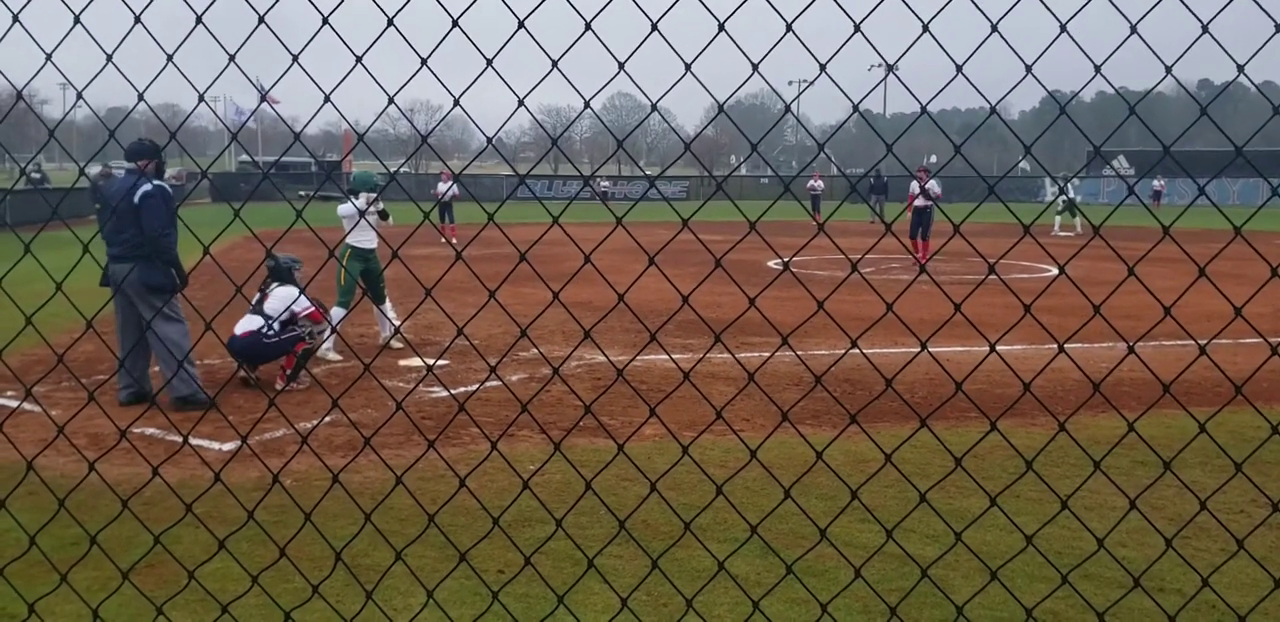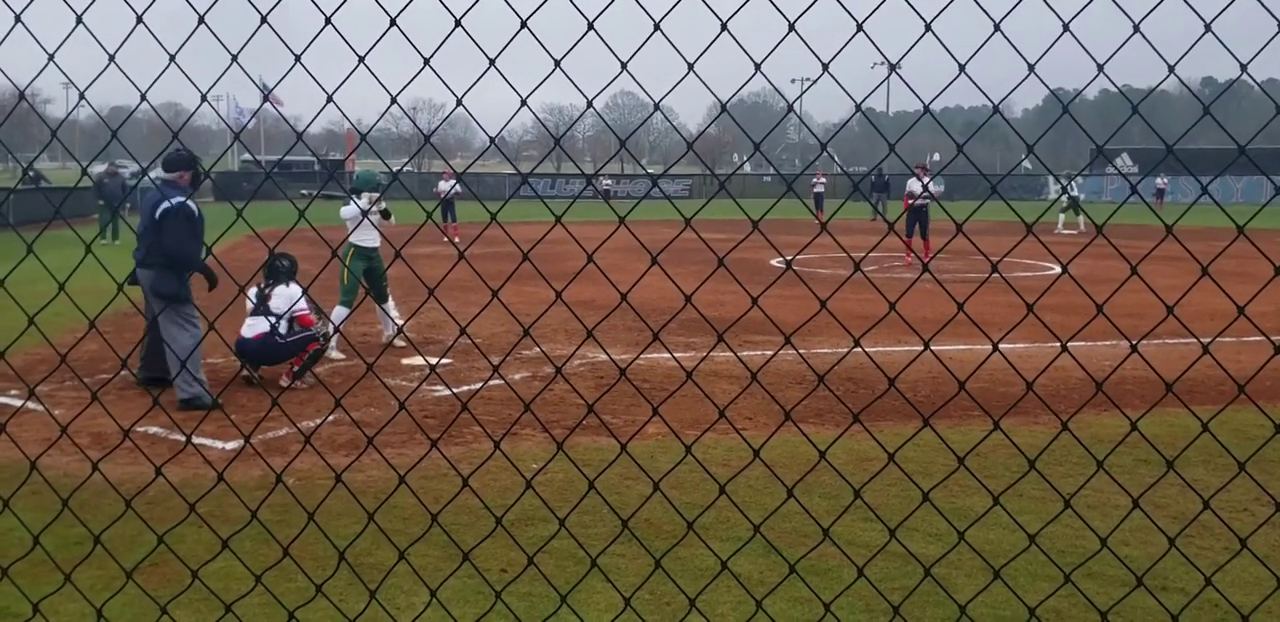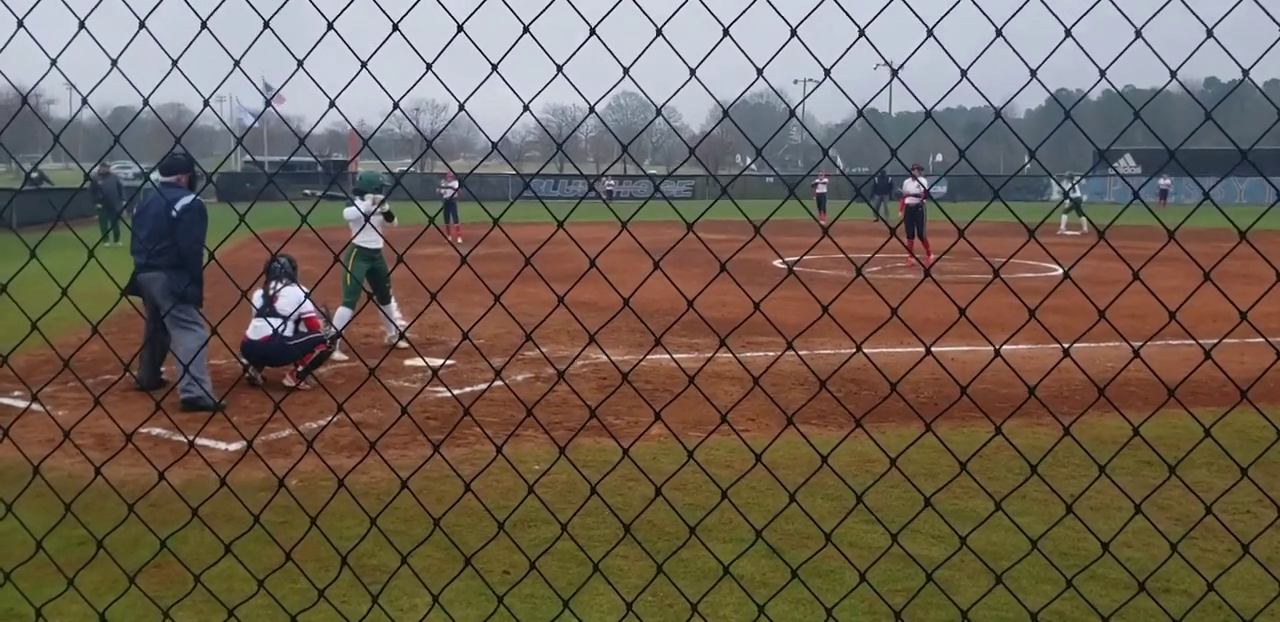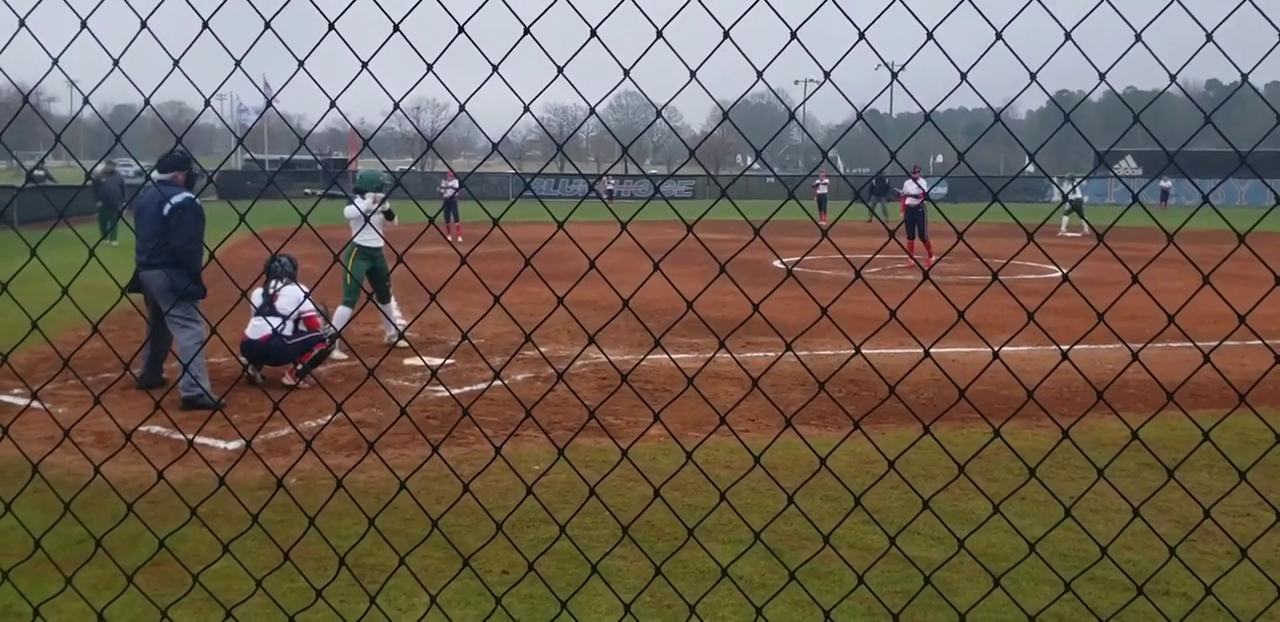
dt=0.7s
person 1, frame 1
left shoulder: (113, 188)
right shoulder: (153, 189)
left elbow: (107, 229)
right elbow: (159, 236)
right wrist: (178, 268)
left hip: (118, 267)
right hip: (145, 268)
left knee: (130, 331)
right knee: (170, 328)
left ankle: (132, 389)
right ankle: (187, 391)
person 1, frame 2
left shoulder: (155, 194)
right shoulder: (179, 204)
right elbow: (179, 250)
right wrist: (205, 270)
left hip: (148, 269)
right hip: (166, 274)
left knee: (160, 325)
right knee: (185, 330)
left ankle: (153, 372)
right ankle: (192, 393)
person 1, frame 3
left shoulder: (146, 201)
right shoulder: (189, 202)
left elbow: (135, 244)
right elbow: (191, 249)
left wrist: (148, 263)
right wrist: (196, 283)
left hip: (145, 274)
right hip: (172, 277)
left knee: (155, 327)
right knee: (192, 333)
left ankle: (149, 377)
right ankle: (195, 393)
person 1, frame 4
left shoulder: (145, 197)
right shoulder: (183, 200)
left elbow: (145, 238)
right elbow: (185, 247)
right wrist: (196, 279)
left hip: (147, 272)
right hip: (172, 275)
left knee: (157, 325)
right knee: (190, 330)
left ankle: (149, 375)
right ankle: (194, 392)
person 2, frame 1
left shoulder: (372, 206)
right shoulder: (350, 204)
left elbow: (388, 222)
right elbow: (341, 212)
left wrist: (378, 205)
right wrist: (363, 201)
left hip: (371, 255)
right hip: (352, 254)
left knee: (380, 296)
right knee: (344, 300)
left ankle: (387, 336)
right ankle: (325, 347)
person 2, frame 2
left shoulder: (374, 205)
right shoulder: (352, 203)
left elbow: (390, 221)
right elbow: (344, 214)
left wrist: (381, 205)
right wrist: (365, 201)
left hip: (374, 254)
right hip: (355, 254)
left knee: (383, 295)
right knee: (347, 299)
left ankle: (390, 334)
right ankle: (329, 345)
person 2, frame 3
left shoulder: (377, 206)
right shoulder: (356, 205)
left elbow: (392, 222)
right elbow: (348, 215)
left wrist: (384, 207)
right wrist: (370, 203)
left hip: (377, 255)
right hip: (358, 254)
left knee: (385, 296)
right knee: (350, 300)
left ankle: (393, 335)
right ankle: (332, 346)
person 2, frame 4
left shoulder: (378, 204)
right shoulder: (356, 203)
left elbow: (392, 221)
right elbow: (349, 213)
left wrist: (385, 205)
right wrist: (370, 201)
left hip: (377, 254)
right hip: (358, 253)
left knee: (385, 295)
right knee: (350, 299)
left ankle: (392, 334)
right ankle: (331, 344)
person 3, frame 1
left shoulder: (266, 289)
right shoulder: (291, 291)
right elbow: (320, 319)
left hip: (235, 344)
right hip: (252, 346)
right knee: (308, 333)
left ankle: (248, 368)
right ankle: (286, 379)
person 3, frame 2
left shoulder: (254, 291)
right shoulder: (293, 288)
right elbow: (306, 322)
right wrist: (316, 320)
left hip: (242, 347)
right hip: (267, 348)
right knee: (320, 335)
left ankle: (251, 367)
right ankle: (292, 376)
person 3, frame 3
left shoulder: (259, 293)
right shoulder: (299, 291)
right elbow: (314, 325)
right wrist: (323, 325)
left hip: (249, 348)
right hip: (276, 349)
right knee: (328, 338)
left ankle: (255, 368)
right ankle: (296, 376)
person 3, frame 4
left shoulder: (258, 292)
right shoulder: (299, 290)
right elbow: (313, 324)
right wrist: (323, 322)
left hip: (248, 347)
right hip: (275, 349)
right knee: (328, 336)
left ankle: (254, 367)
right ankle: (296, 374)
